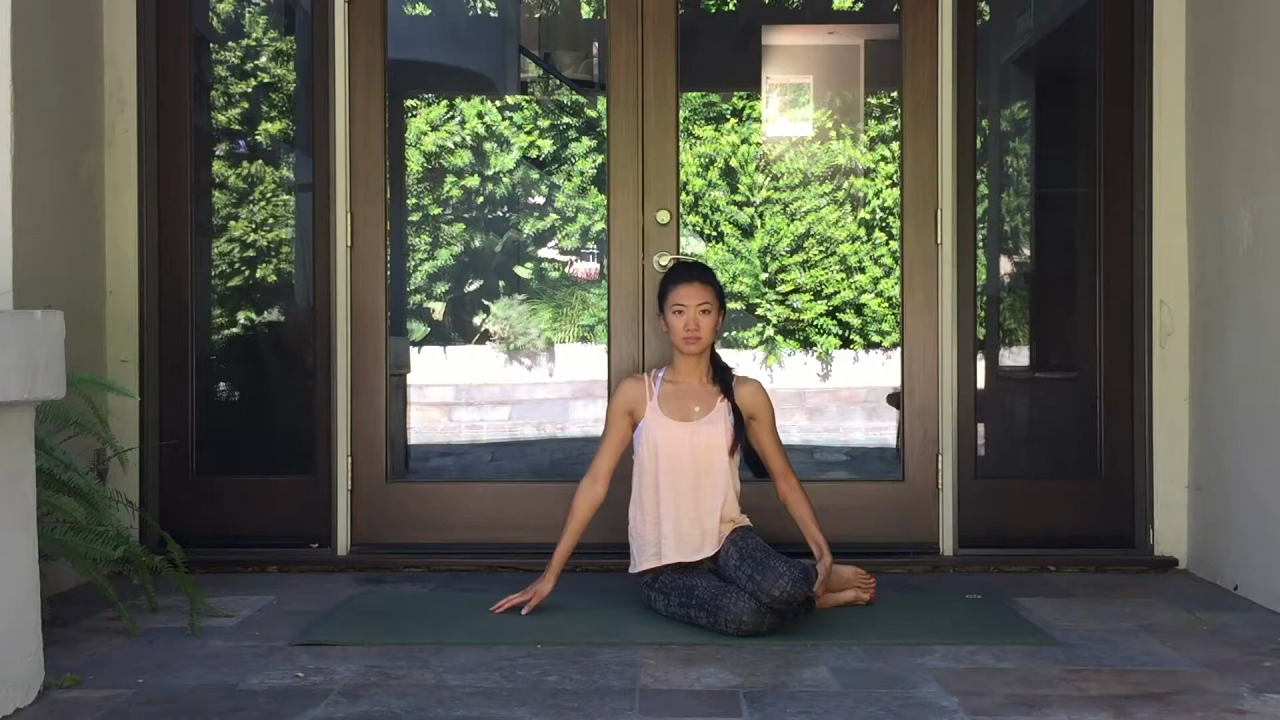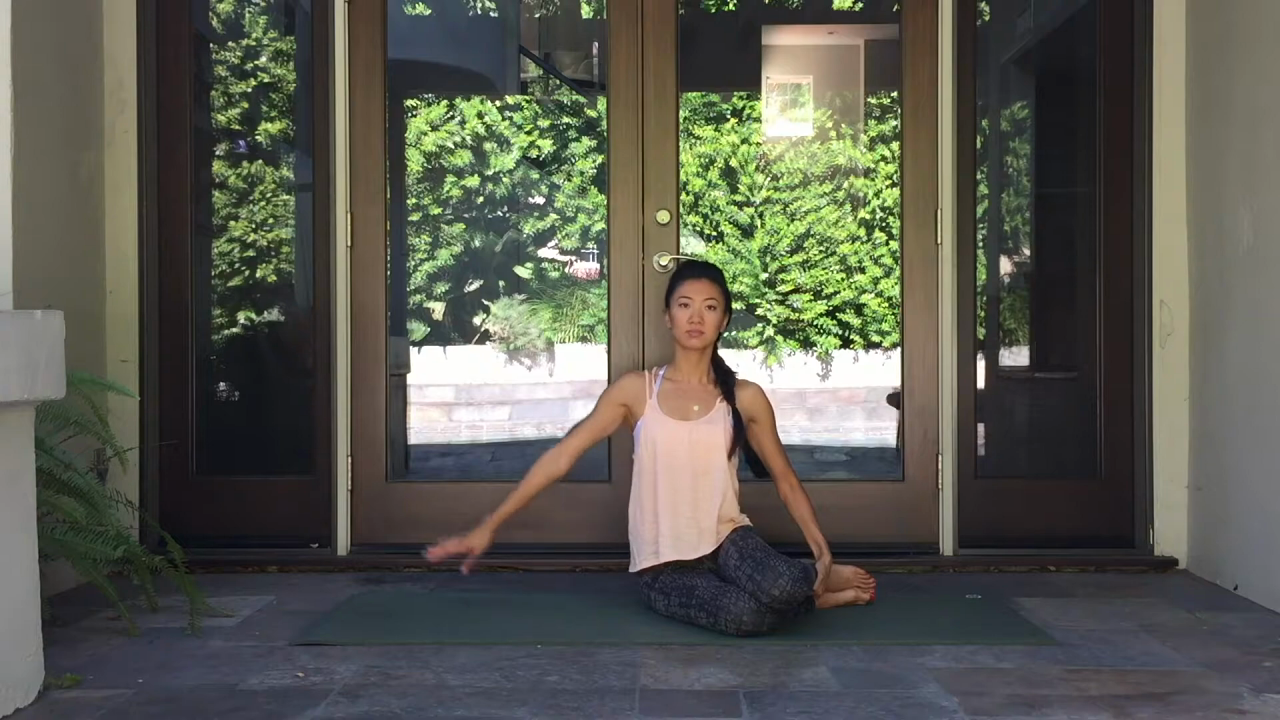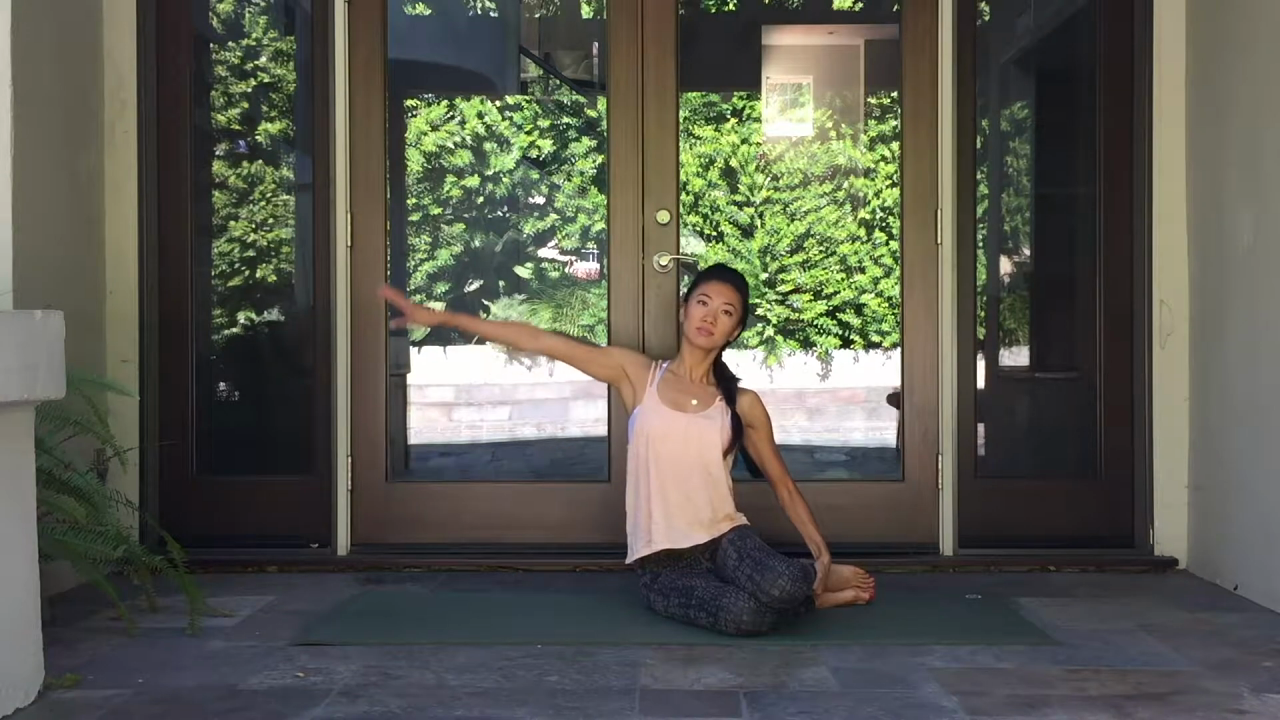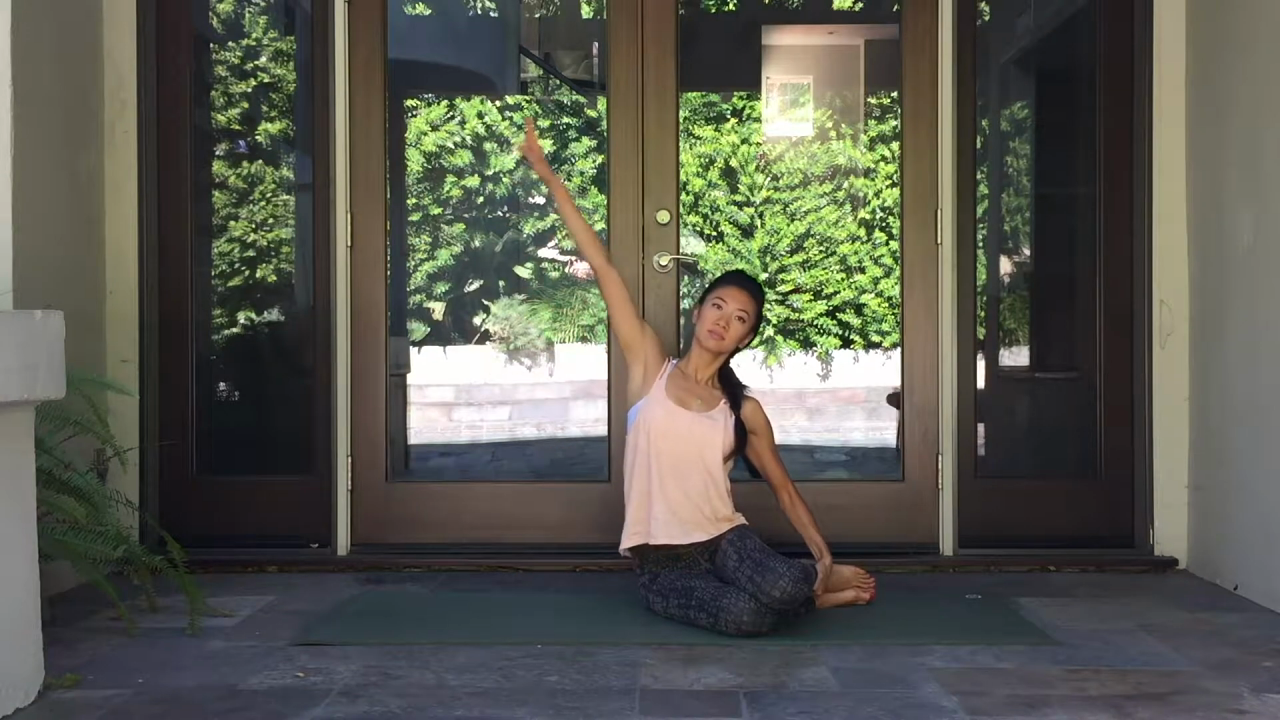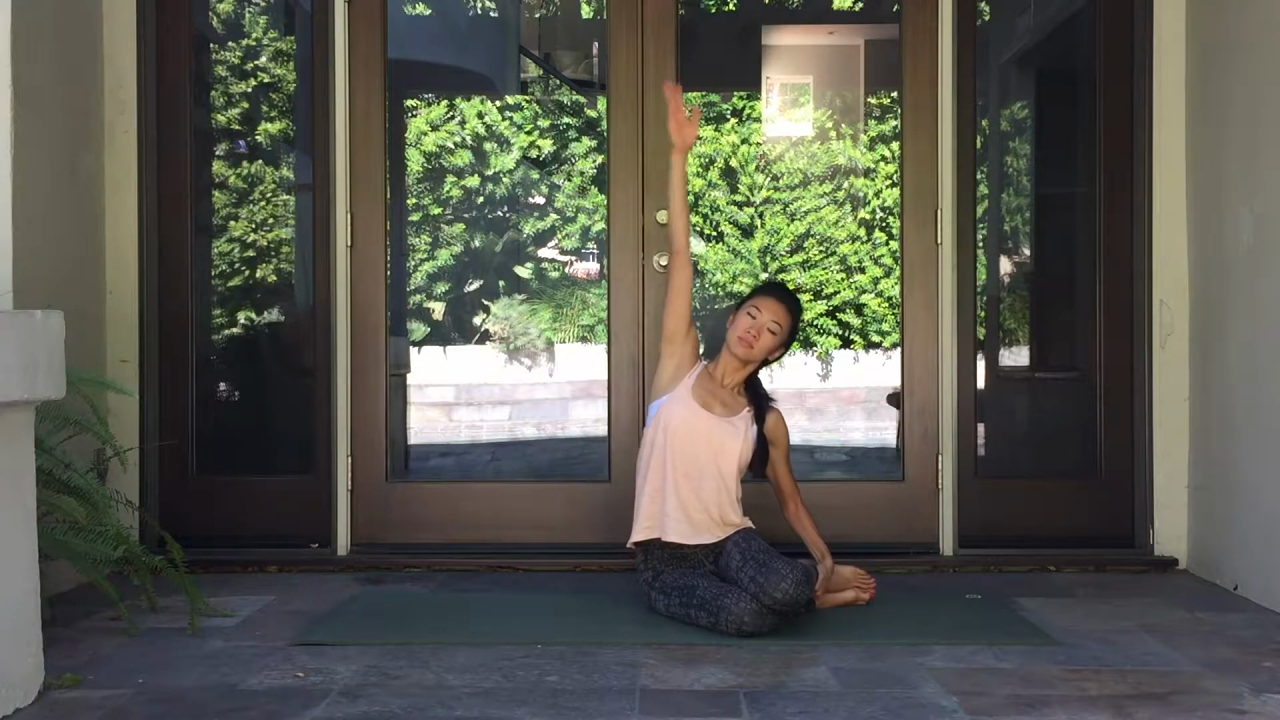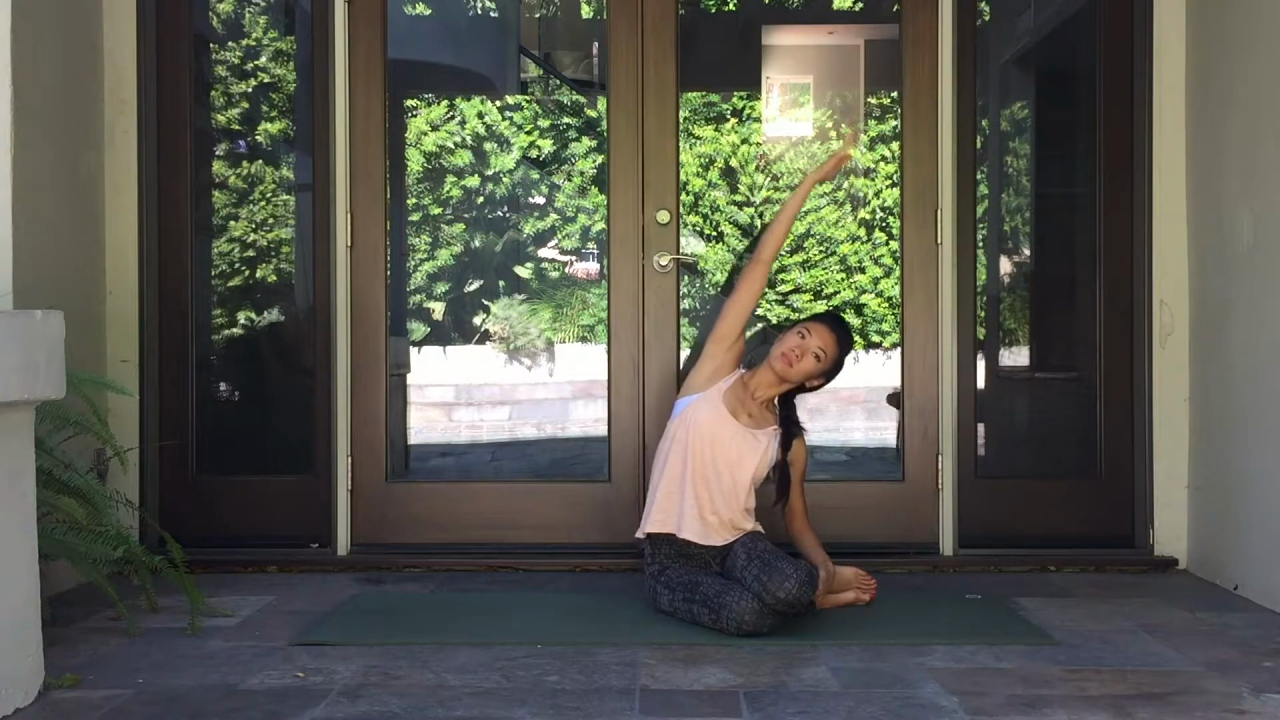
dt=0.4s
person 1, frame 1
left shoulder: (746, 394)
right shoulder: (635, 393)
left elbow: (784, 479)
right elbow: (595, 482)
left wrist: (824, 553)
right wrist: (551, 573)
left hip: (728, 542)
right hip: (663, 568)
left knee: (783, 588)
right knee: (744, 616)
left ankle: (817, 579)
right ankle: (817, 593)
person 1, frame 2
left shoulder: (745, 397)
right shoulder: (636, 389)
left elbow: (784, 479)
right elbow: (560, 457)
left wrist: (823, 553)
right wrist: (488, 527)
left hip: (727, 541)
right hip: (661, 566)
left knee: (782, 587)
right knee: (744, 615)
left ankle: (816, 579)
right ankle: (817, 594)
person 1, frame 3
left shoulder: (743, 404)
right shoulder: (636, 373)
left elbow: (782, 484)
right elbow: (545, 343)
left wrist: (822, 554)
right wrist: (441, 317)
left hip: (725, 540)
right hip: (662, 563)
left knee: (784, 586)
right knee: (745, 615)
left ankle: (814, 579)
right ankle: (811, 592)
person 1, frame 4
left shoulder: (745, 411)
right shoulder: (649, 367)
left elbow: (782, 487)
right elbow: (603, 269)
left wrist: (825, 557)
right wrist: (549, 177)
left hip: (724, 540)
right hip: (660, 562)
left knee: (780, 590)
right knee: (743, 618)
left ankle: (815, 581)
right ankle: (809, 591)
person 1, frame 5
left shoulder: (767, 421)
right shoulder: (680, 366)
left elbow: (790, 500)
right elbow: (680, 253)
left wrist: (825, 561)
right wrist: (679, 154)
left hip: (730, 540)
right hip: (666, 556)
left knee: (785, 588)
right knee: (745, 617)
left ankle: (817, 582)
right ankle: (812, 591)
person 1, frame 6
left shoulder: (789, 443)
right shoulder: (719, 368)
left elbow: (797, 521)
right elbow: (760, 264)
left wrist: (826, 568)
right wrist: (809, 182)
left hip: (737, 543)
right hip: (673, 554)
left knee: (791, 586)
right knee: (747, 615)
left ankle: (817, 585)
right ankle: (815, 592)
